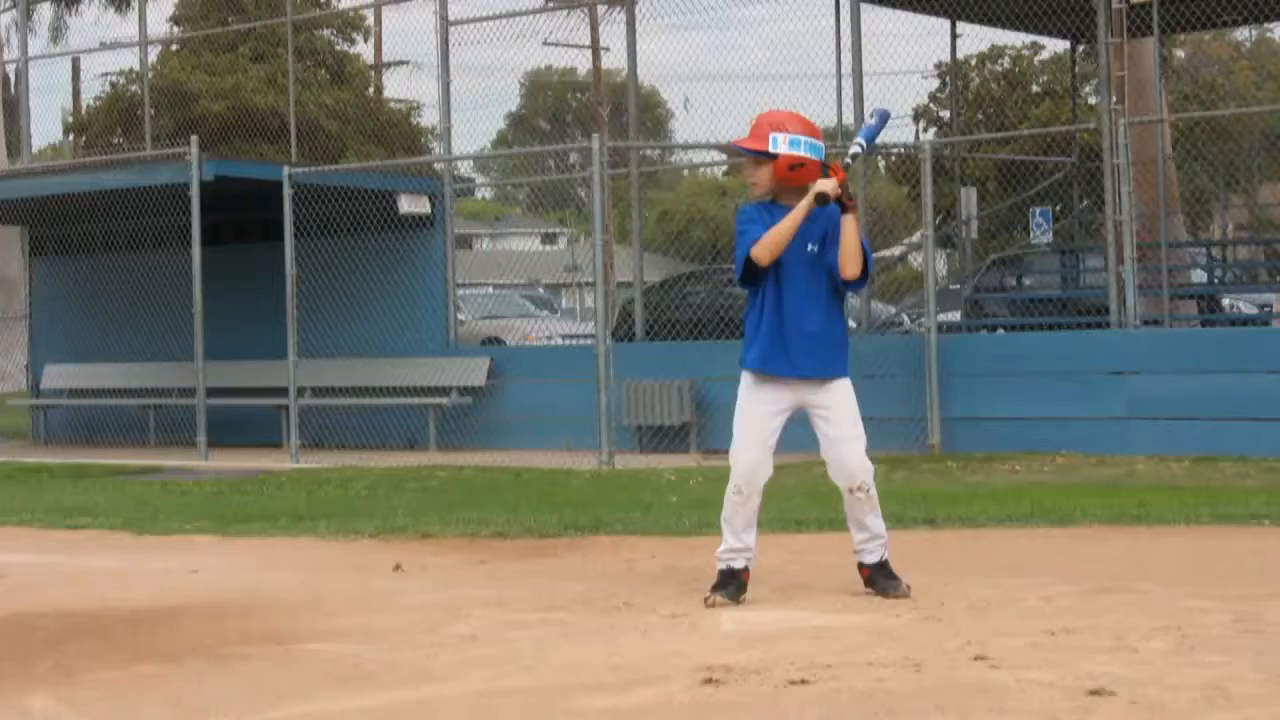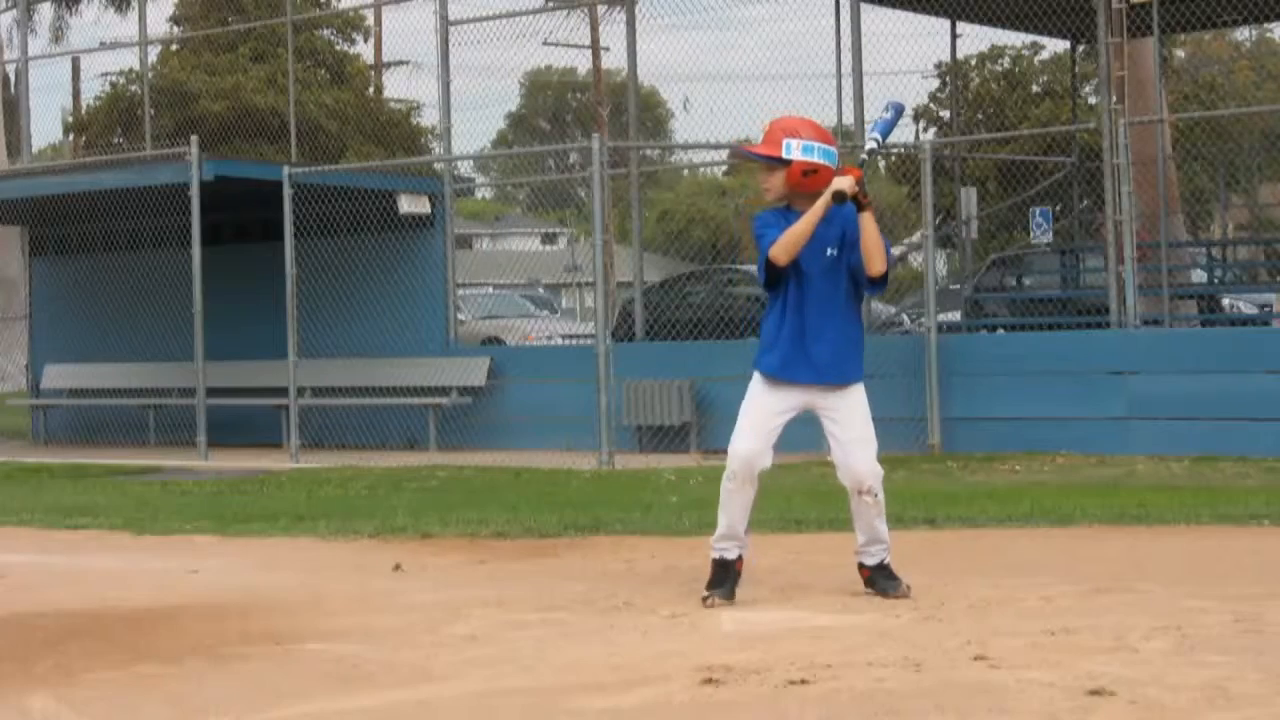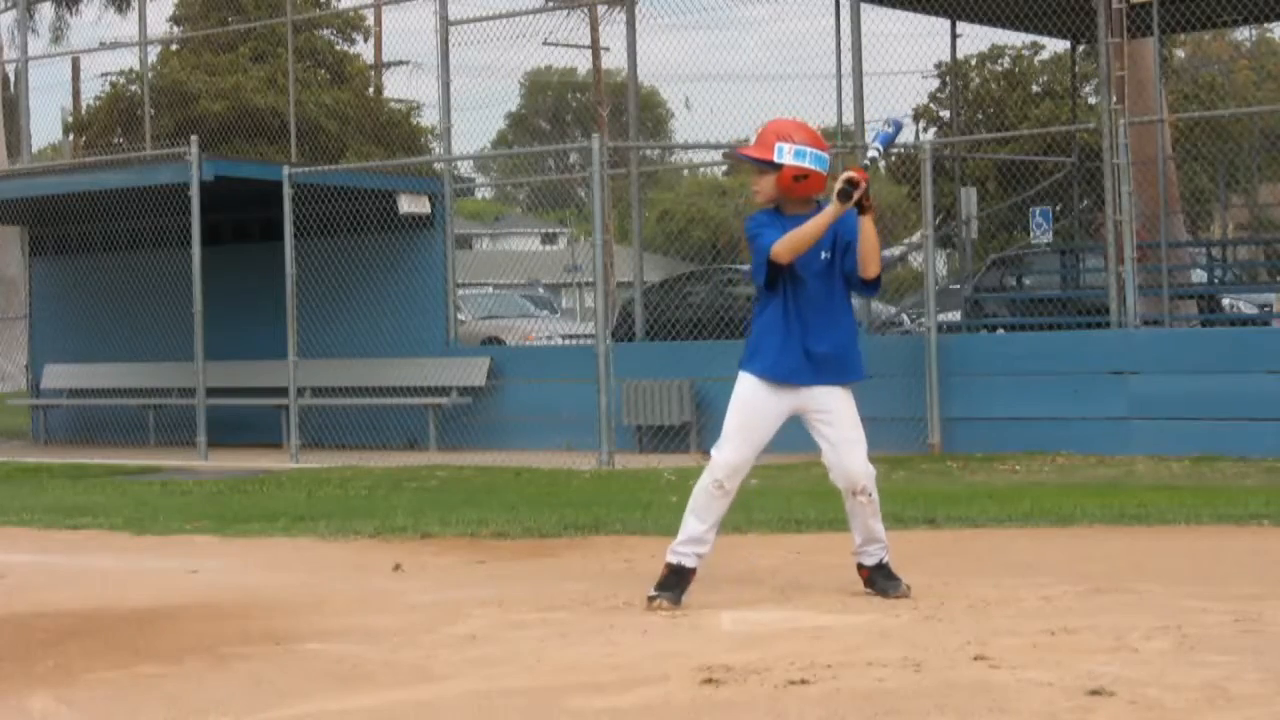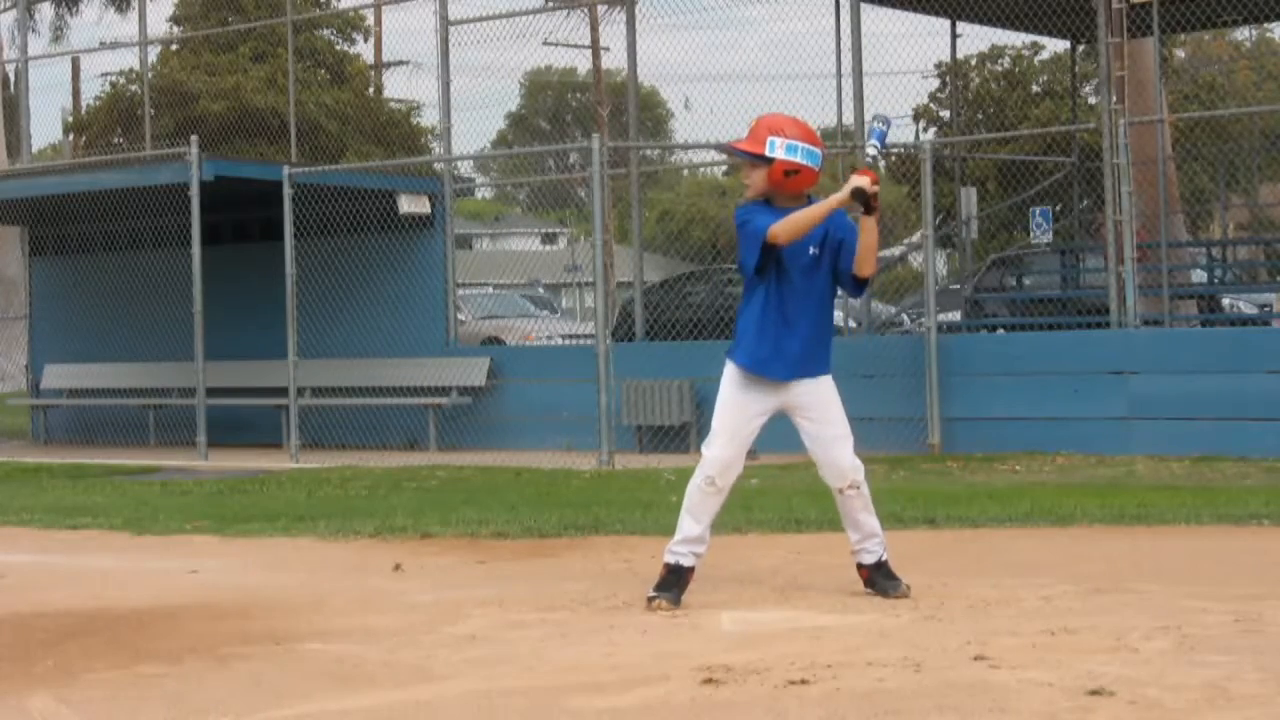
dt=0.5s
person 1, frame 1
left shoulder: (833, 218)
right shoulder: (752, 215)
left elbow: (851, 272)
right elbow: (761, 255)
left wrist: (845, 207)
right wrist: (808, 201)
left hip: (826, 368)
right hip: (765, 367)
left knee: (853, 467)
right knee: (746, 469)
left ankle: (874, 561)
right ankle: (733, 567)
person 1, frame 2
left shoulder: (848, 221)
right shoulder: (768, 221)
left elbow: (875, 270)
right elbow: (779, 255)
left wrist: (862, 205)
right wrist: (825, 200)
left hip: (838, 372)
right hip: (778, 369)
left knee: (862, 471)
right knee: (742, 458)
left ankle: (875, 562)
right ankle: (727, 559)
person 1, frame 3
left shoulder: (842, 225)
right shoulder: (760, 224)
left elbow: (869, 272)
right elbow: (784, 252)
left wrist: (862, 210)
right wrist: (836, 206)
left hip: (828, 375)
right hip: (766, 373)
left knee: (856, 472)
right knee: (725, 468)
left ankle: (874, 562)
right ankle: (680, 565)
person 1, frame 4
left shoulder: (832, 222)
right shoulder: (750, 215)
left elbow: (862, 271)
right elbow: (781, 233)
left wrist: (868, 211)
right wrist: (842, 196)
left hip: (810, 371)
right hip: (751, 368)
left knee: (844, 468)
right knee: (716, 465)
left ankle: (872, 562)
right ankle: (678, 565)
